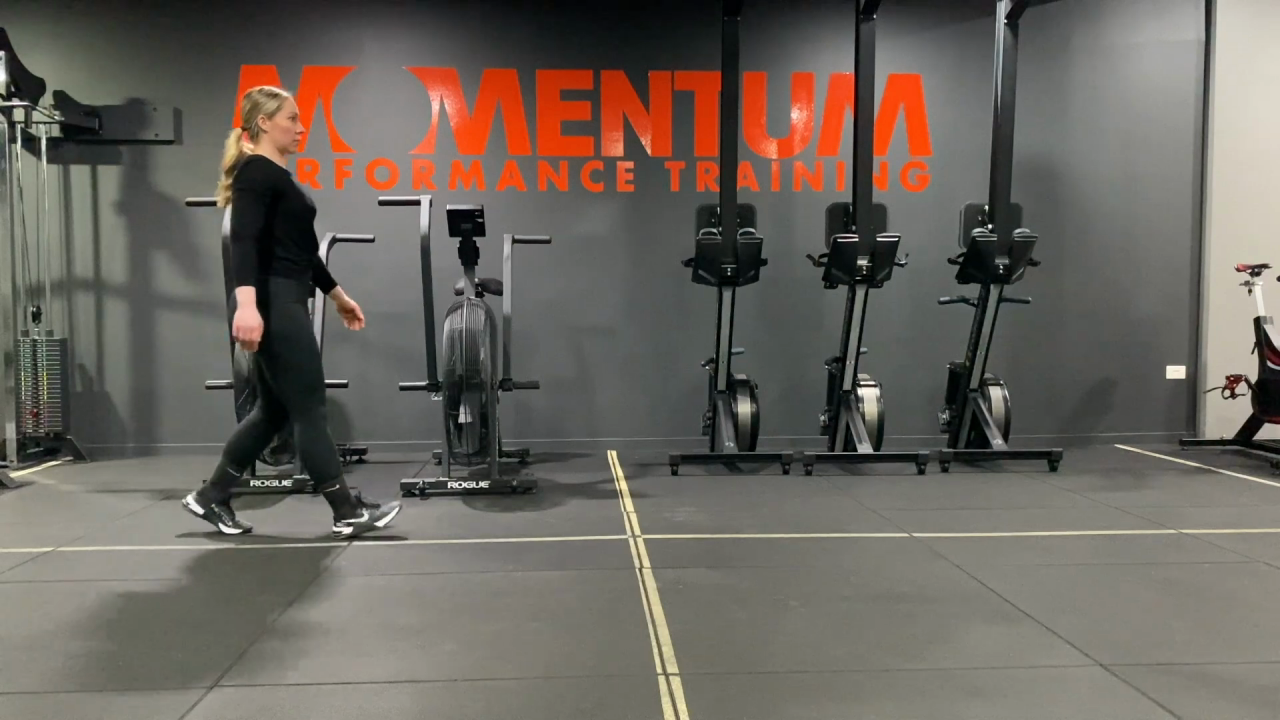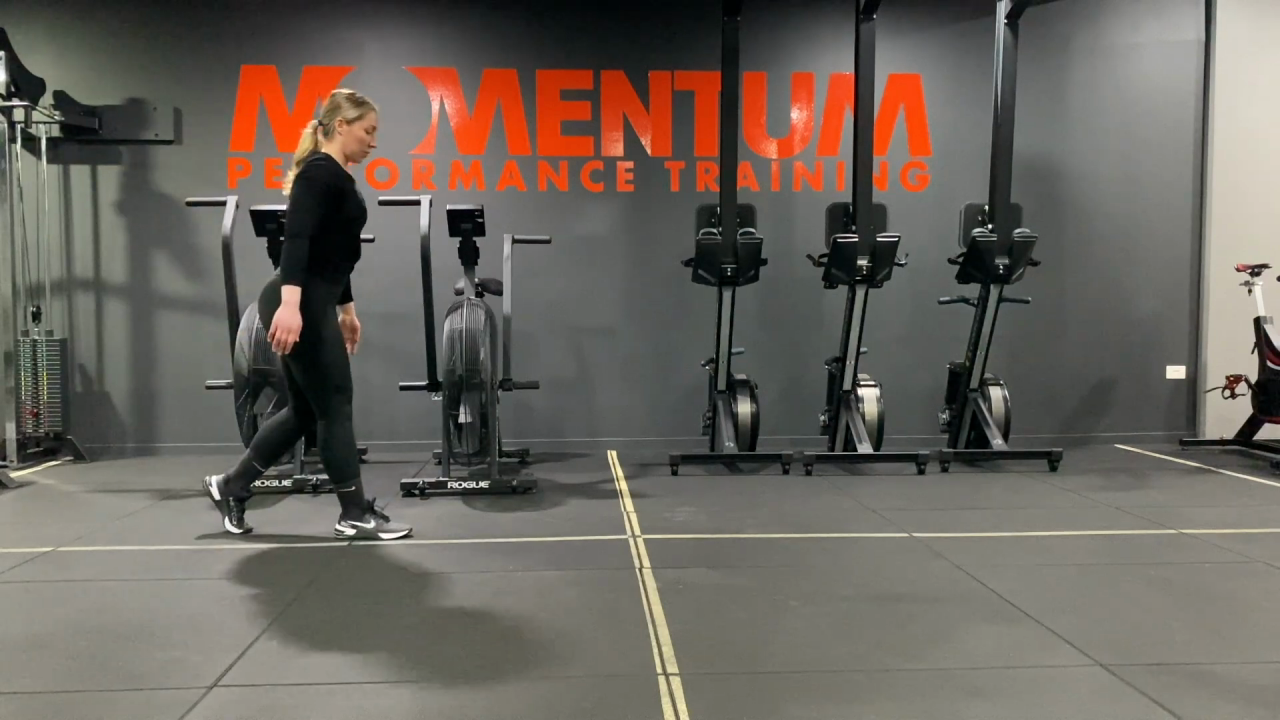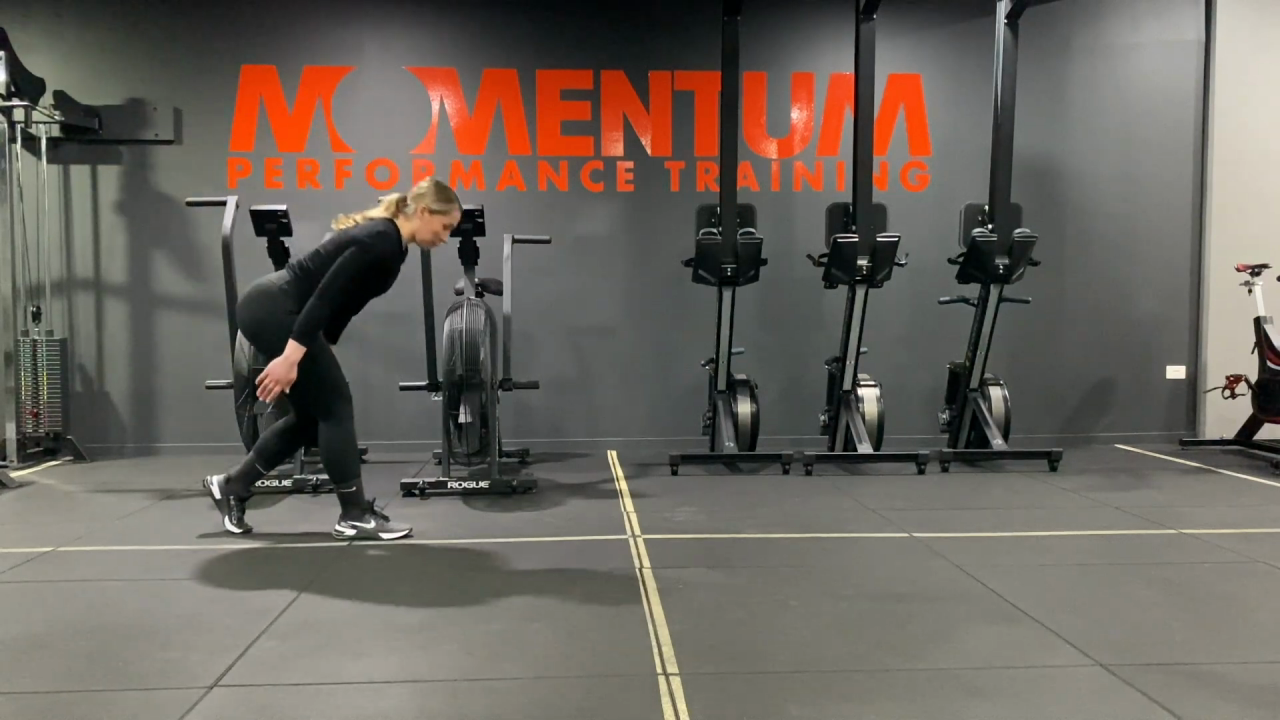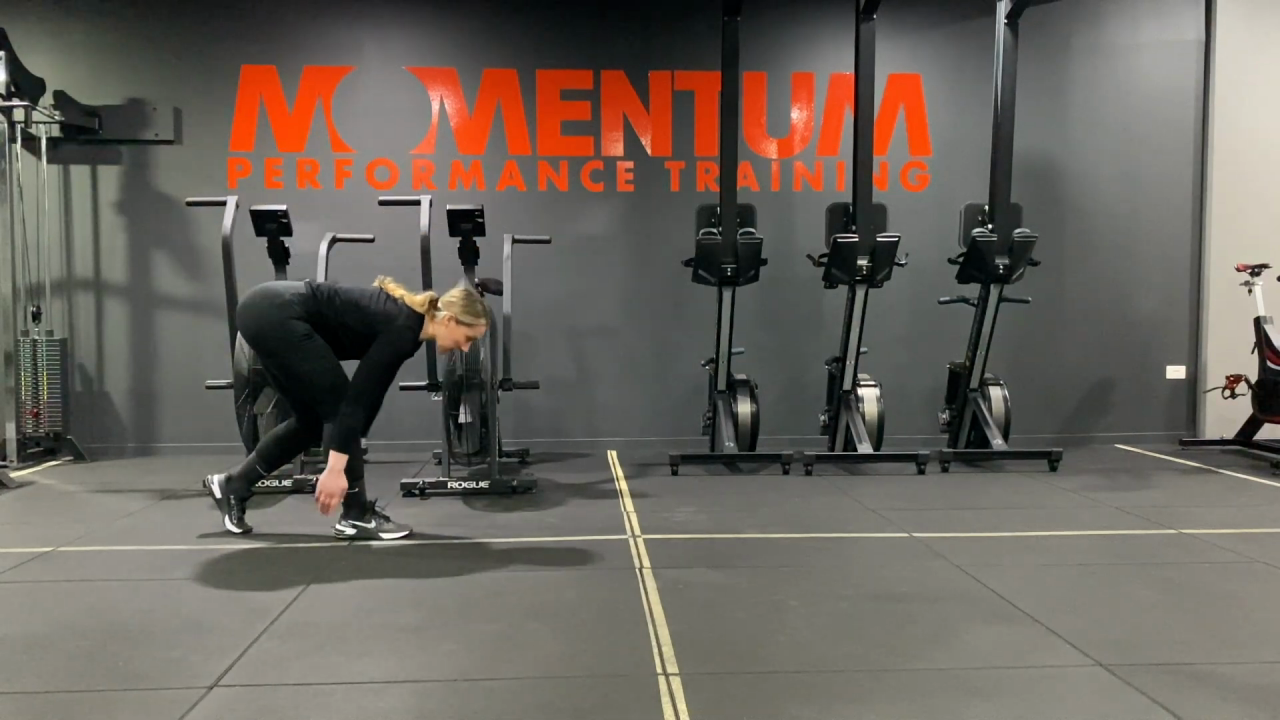
dt=0.5s
person 1, frame 1
left shoulder: (275, 175)
right shoulder: (256, 173)
left elbow: (299, 247)
right elbow: (244, 243)
left wrist: (336, 294)
right wrist: (247, 304)
left hip: (285, 304)
right hip: (273, 305)
left knee: (275, 409)
right knee: (309, 406)
left ankle: (211, 496)
right ankle: (349, 513)
person 1, frame 2
left shoulder: (338, 176)
right shoulder: (320, 172)
right elbow: (297, 239)
left wrist: (346, 309)
right wrist: (291, 304)
left hip: (312, 302)
right hip: (300, 303)
left knee: (308, 408)
right knee: (334, 404)
left ankle: (231, 486)
right ankle: (355, 515)
person 1, frame 3
left shoulder: (386, 241)
right shoulder: (382, 242)
left elbow: (343, 299)
right elbow: (326, 296)
left wrist: (323, 350)
right wrist: (291, 357)
left hip: (274, 312)
right hip: (272, 312)
left knee: (312, 413)
right knee: (333, 405)
left ankle: (231, 486)
right ankle: (355, 516)
person 1, frame 4
left shoulder: (408, 323)
right shoulder: (401, 331)
left elbow: (372, 395)
right elbow: (357, 398)
left wrist: (347, 452)
right wrist: (336, 469)
left hip: (265, 312)
right hip: (275, 317)
left knee: (312, 418)
right knee: (335, 407)
left ankle: (232, 486)
right ankle: (357, 516)
